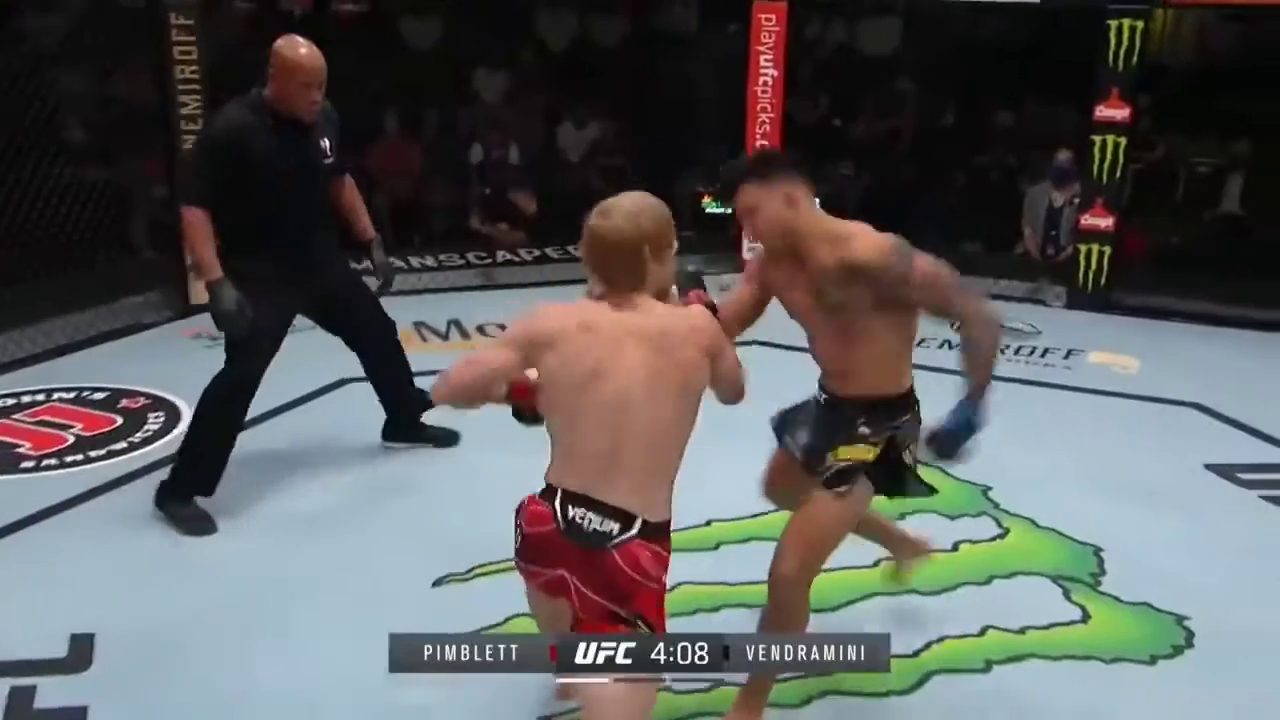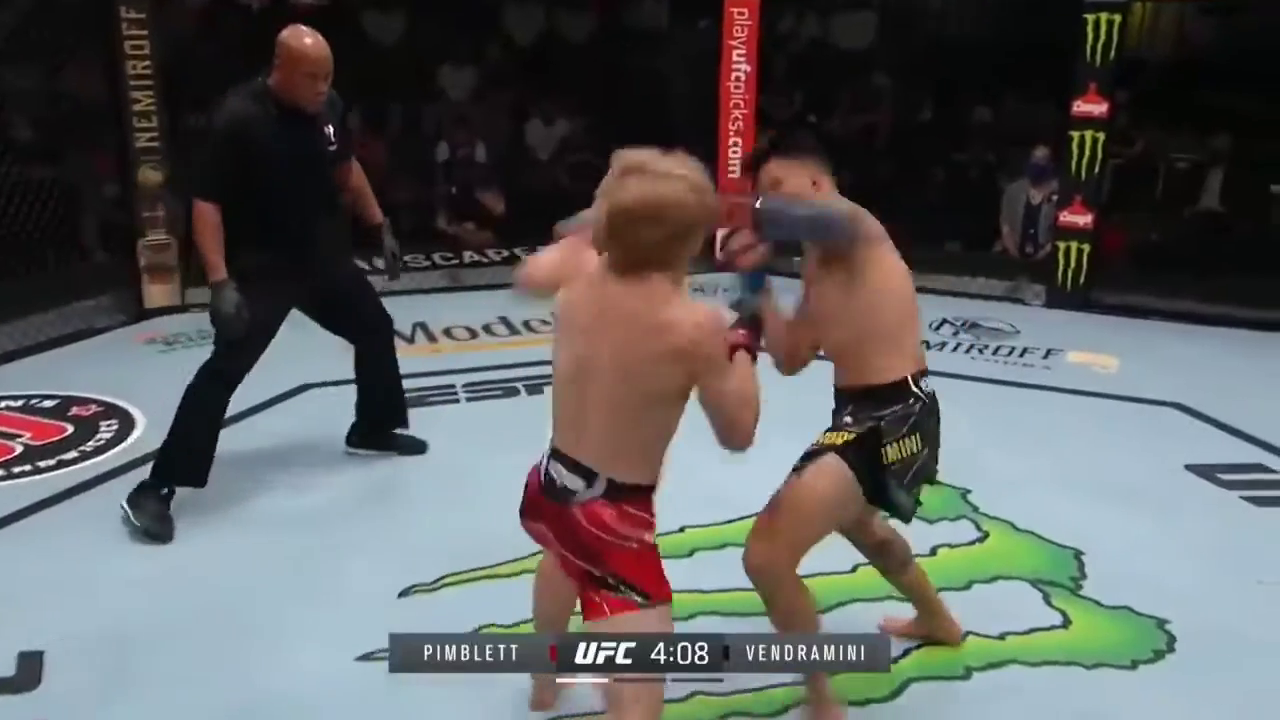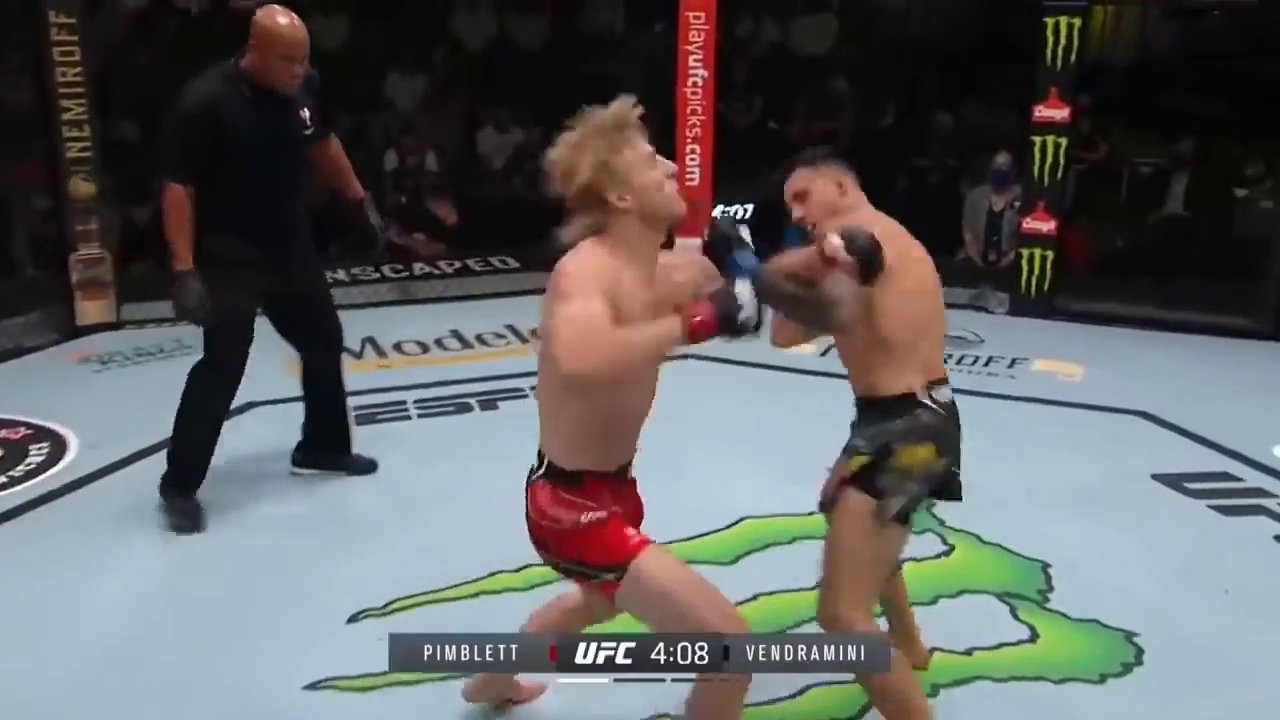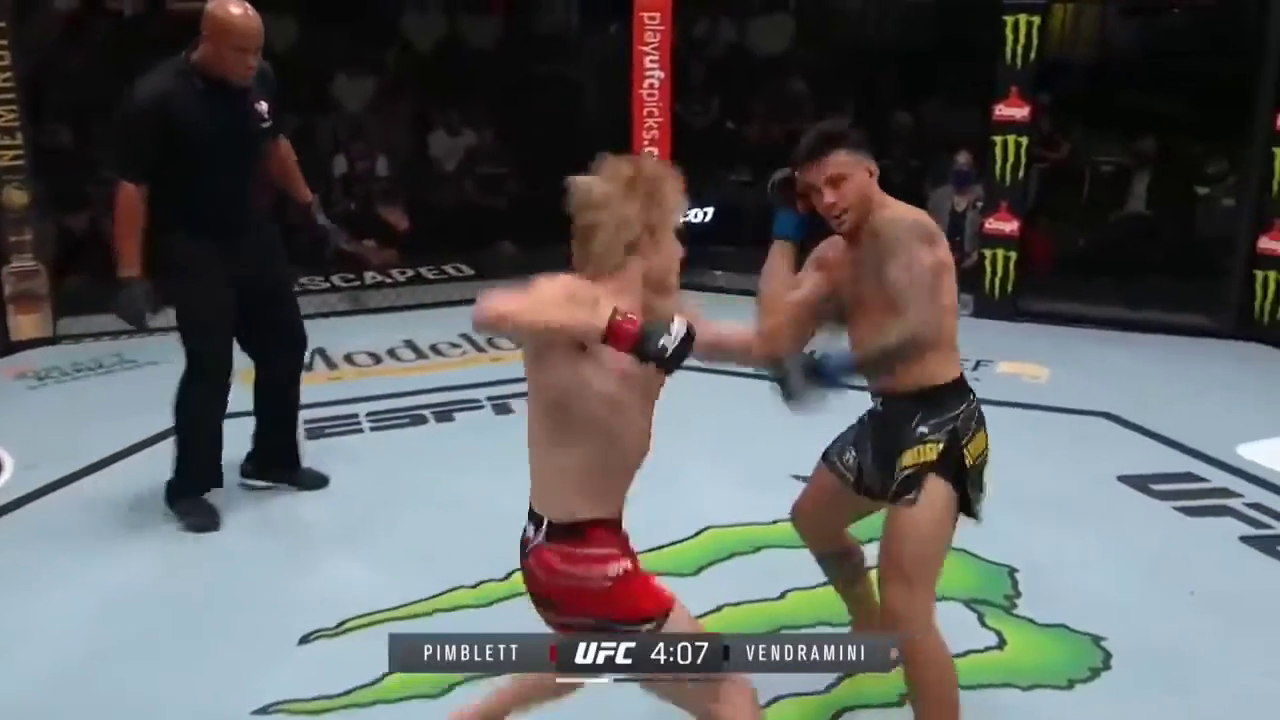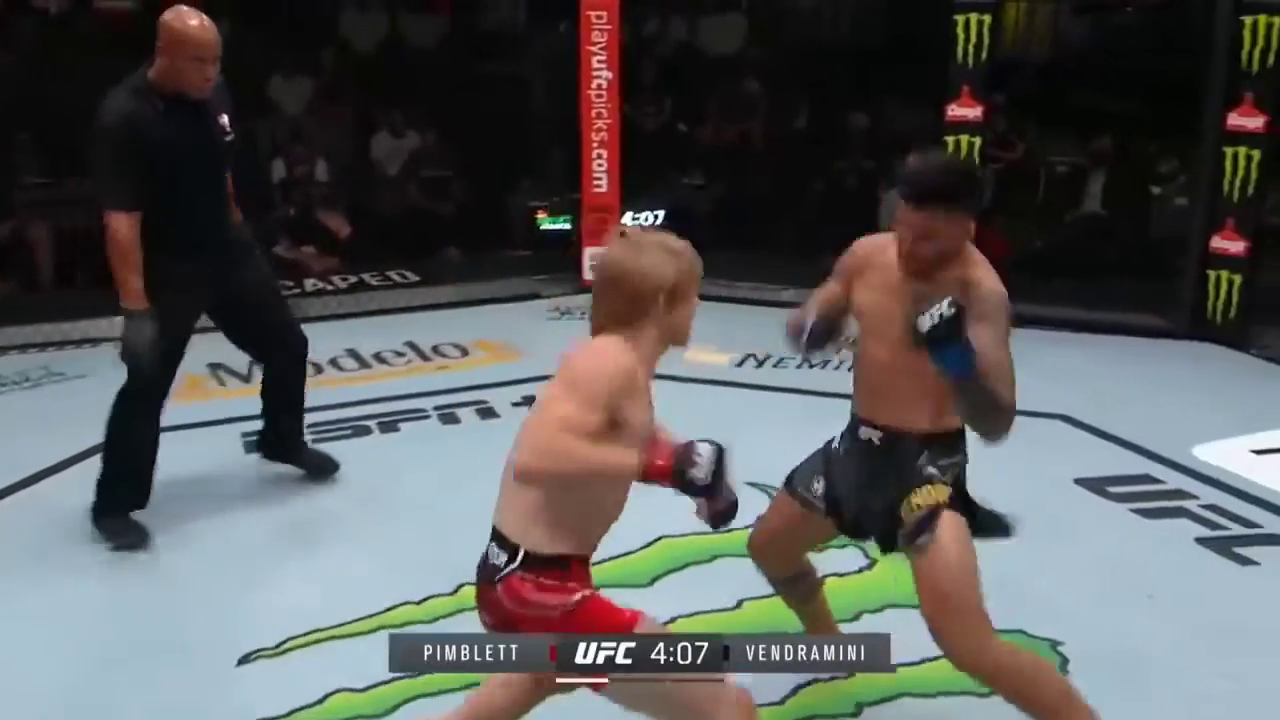
dt=0.3s
person 1, frame 1
left shoulder: (870, 257)
right shoulder: (771, 261)
left elbow: (976, 315)
right elbow: (717, 328)
left wrist: (969, 408)
right wrist: (692, 300)
left hip: (880, 423)
right hip: (828, 404)
left knee: (788, 571)
right knee: (780, 489)
right ankle: (901, 543)
person 1, frame 2
left shoulder: (840, 226)
right shoulder: (820, 261)
left elbow: (832, 222)
right elbow: (789, 359)
right wrist: (756, 282)
left hip: (886, 419)
right hip: (868, 411)
left knee: (766, 557)
right knee: (854, 518)
right ankle: (937, 620)
person 1, frame 3
left shoulder: (852, 233)
right shoulder: (891, 239)
right elbow: (793, 329)
left hip: (899, 429)
right hip: (922, 417)
left knee: (841, 613)
right knee: (847, 515)
right ankle: (906, 640)
person 1, frame 4
left shoulder: (903, 229)
right shoulder: (832, 255)
left elbow: (922, 331)
right elbow: (774, 337)
left wrist: (830, 369)
left hip: (938, 423)
right hip: (887, 418)
left knee: (904, 609)
right knee: (812, 520)
right ankle: (870, 634)
person 1, frame 5
left shoulder: (980, 291)
right shoulder: (866, 255)
left elbow: (997, 426)
right elbow: (821, 316)
left wrist: (958, 358)
right wrist: (806, 325)
left hip: (925, 465)
right hip: (855, 447)
left knee: (966, 645)
right knee: (768, 547)
right ankle: (829, 644)
person 2, frame 1
left shoulder: (551, 326)
right shoulder: (695, 328)
left elbow: (446, 390)
right elbow: (733, 391)
left wrist: (515, 390)
left hip: (550, 529)
right hip: (632, 554)
person 2, frame 2
left shoulder: (584, 267)
right shoulder: (695, 327)
left elbow: (531, 274)
right elbow: (738, 435)
right wrist: (742, 344)
left hip: (546, 488)
right hip: (614, 518)
left knee: (565, 548)
person 2, frame 3
left shoulder: (680, 269)
right shoulder: (590, 269)
right elbow: (578, 363)
right wrist: (696, 322)
left hip: (608, 485)
right hip: (574, 504)
left knee: (603, 597)
person 2, frame 4
left shoulder: (658, 314)
right shoulder: (570, 298)
left elbow: (753, 342)
right elbow: (491, 312)
right wrist: (616, 328)
left hip: (591, 543)
right hip: (577, 556)
person 2, frame 5
left shoulder: (614, 360)
right shoulder: (614, 363)
left elbow: (642, 442)
right elbow: (534, 461)
left wrist: (694, 471)
right wrist: (652, 463)
left hip: (514, 575)
right hip: (542, 590)
person 3, frame 1
left shoulder: (322, 119)
right shoulder: (231, 129)
left elbow: (338, 181)
right elbow: (196, 209)
left wrist: (371, 240)
right wrist: (217, 283)
left hip: (317, 260)
right hip: (257, 273)
left knee: (377, 334)
right knee: (239, 377)
left ankle: (405, 422)
right ankle: (179, 491)
person 3, frame 2
left shoulder: (328, 107)
right shoulder: (239, 119)
left elbow: (345, 167)
right elbow: (207, 204)
left wrist: (380, 226)
right wrist: (221, 283)
left hip: (319, 252)
right hip: (260, 265)
left knee: (375, 329)
right knee: (225, 369)
left ankle: (375, 428)
right ankle: (156, 489)
person 3, frame 3
left shoulder: (303, 87)
right shoulder: (206, 100)
left elbow: (322, 143)
right elbow: (178, 188)
left wrist: (361, 201)
right wrist: (185, 271)
left hip: (290, 244)
right hip: (230, 255)
left knee: (323, 342)
right knee: (223, 364)
left ankle: (323, 447)
right ankle: (179, 484)
person 3, frame 4
left shoulder: (258, 80)
right shoulder: (158, 95)
right elbow: (133, 188)
left wrist: (310, 205)
right wrist: (131, 275)
left hip: (251, 242)
right hip: (192, 254)
left knee: (285, 348)
right knee: (209, 367)
left ankle: (272, 459)
right ankle: (188, 489)
person 3, frame 5
left shoulder: (212, 96)
right shoulder: (124, 116)
right elbow: (120, 219)
left wrist: (240, 230)
right wrist: (135, 309)
left hip: (227, 254)
right hip: (165, 270)
left knee: (287, 345)
right knee: (146, 387)
left ankle: (284, 442)
right ankle: (114, 505)
